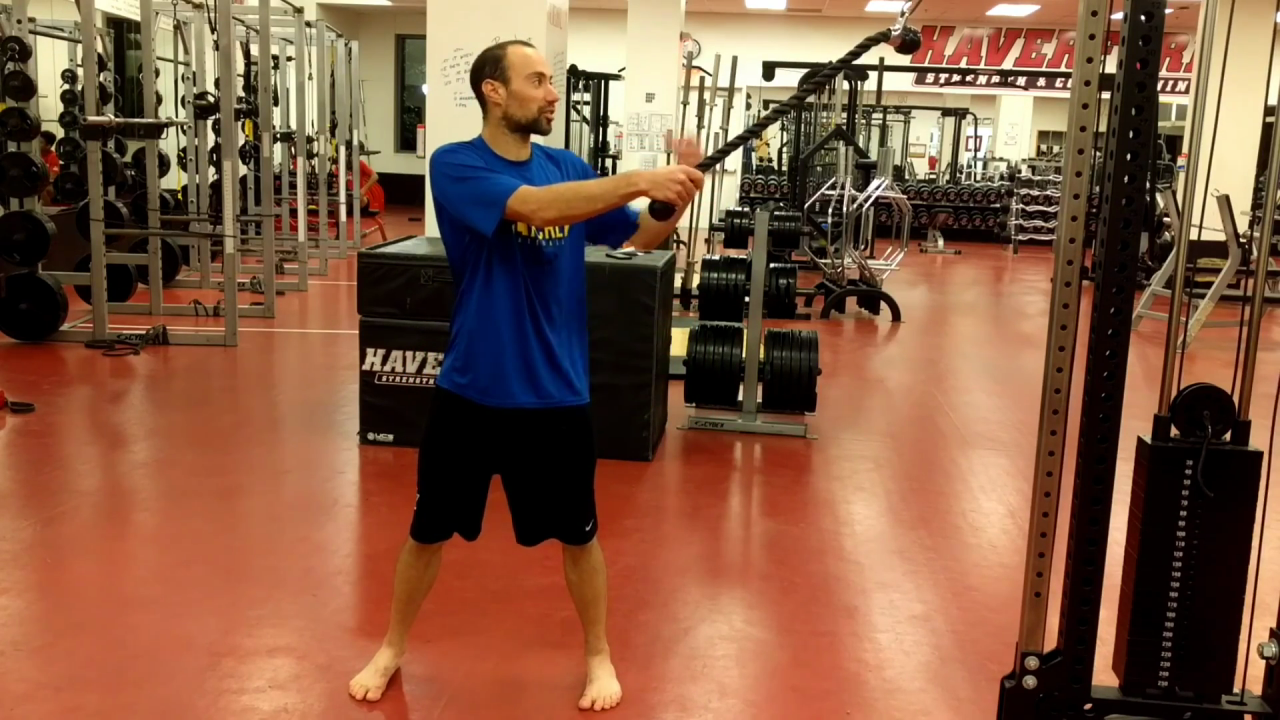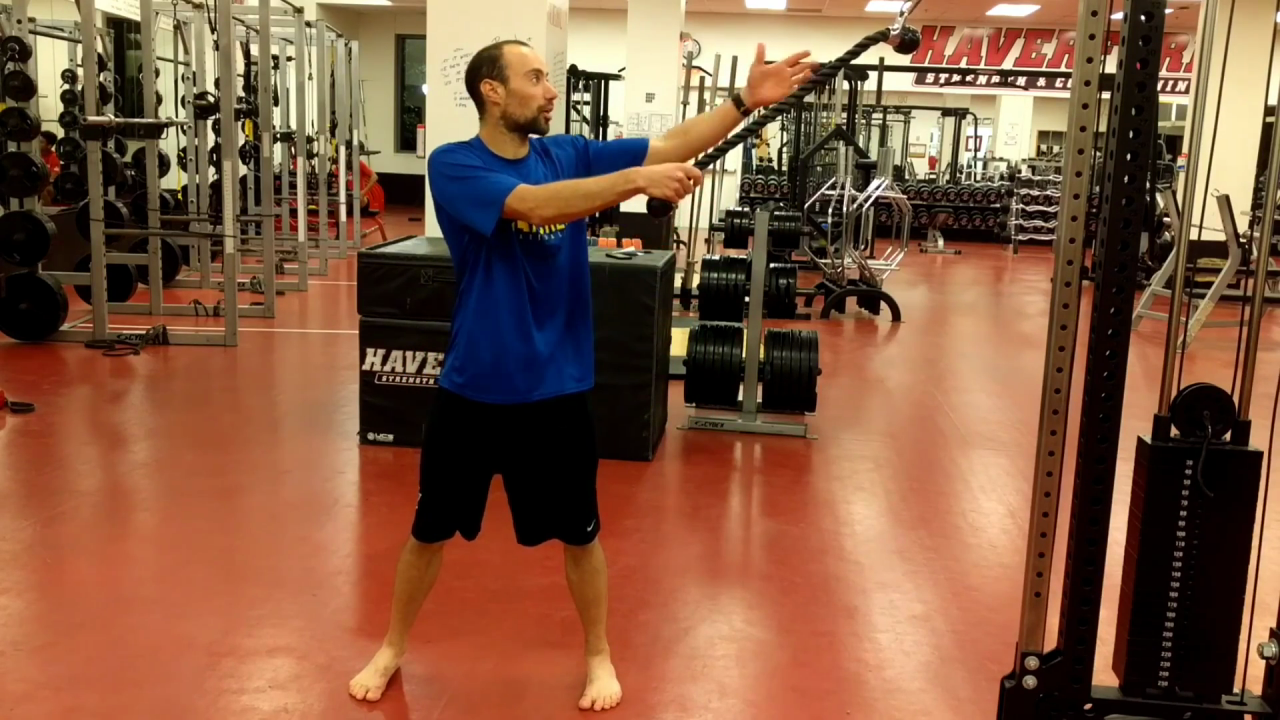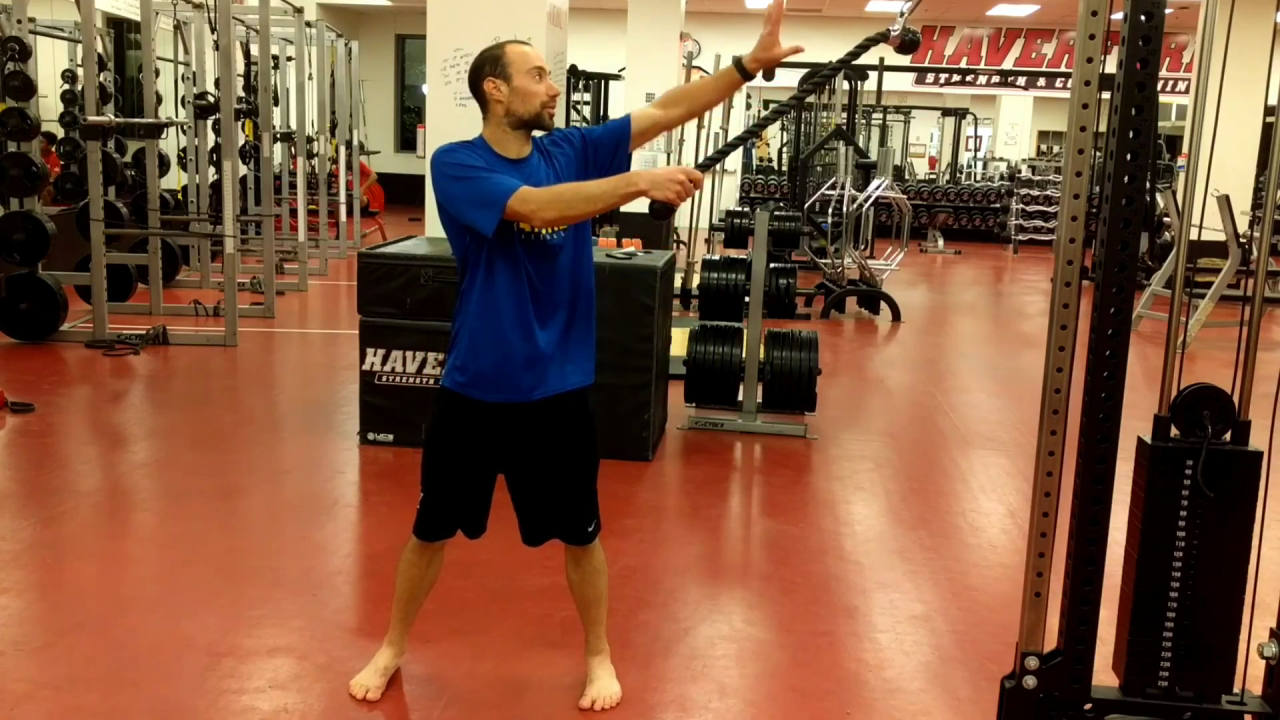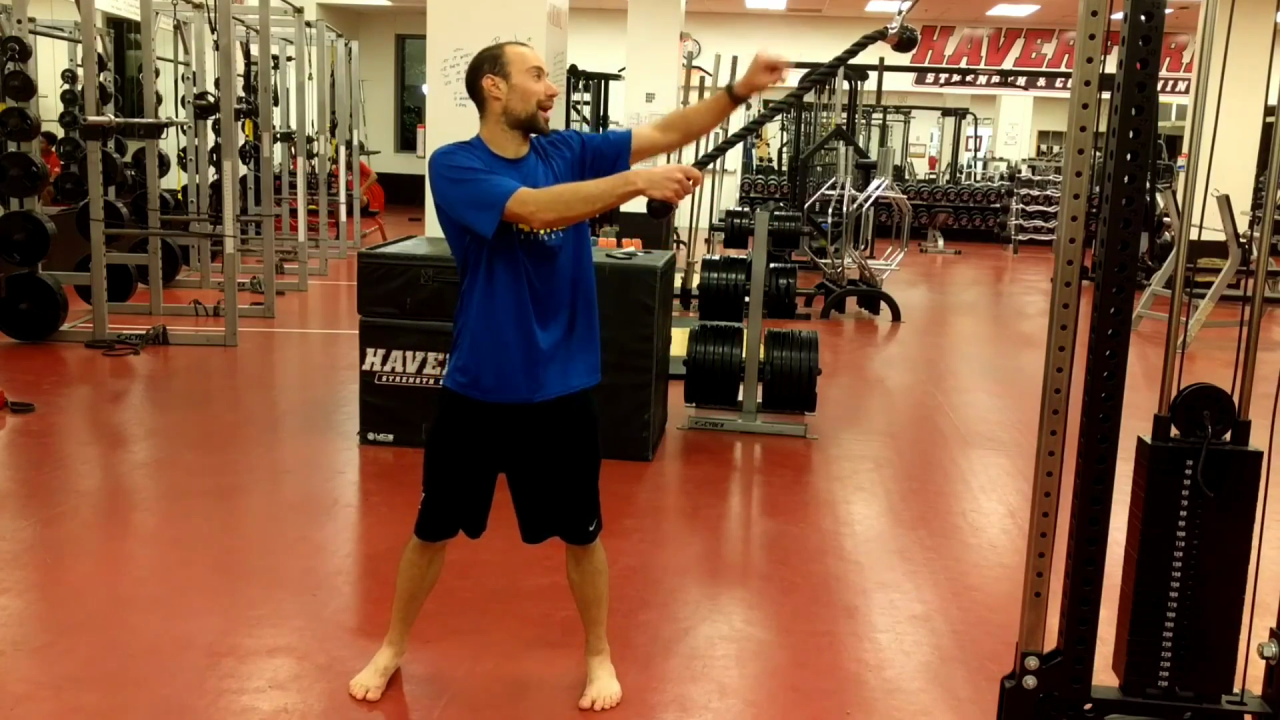
dt=0.3s
person 1, frame 1
left shoulder: (569, 167)
right shoulder: (455, 164)
left elbow: (642, 234)
right elbow: (534, 207)
left wrist: (680, 182)
right wrist: (639, 179)
left hip: (557, 393)
right hip: (473, 391)
left knee: (579, 534)
right knee: (430, 531)
left ankle: (599, 656)
right ankle: (391, 650)
person 1, frame 2
left shoulder: (571, 155)
right shoulder: (454, 164)
left elbow: (671, 147)
right elbow: (533, 205)
left wrist: (748, 102)
right wrist: (636, 178)
left hip: (556, 392)
right hip: (473, 391)
left knee: (578, 534)
right knee: (431, 530)
left ankle: (598, 655)
right ankle: (391, 649)
person 1, frame 3
left shoulder: (571, 150)
right shoulder: (456, 163)
left elbow: (667, 111)
right elbow: (536, 207)
left wrist: (751, 63)
right wrist: (640, 181)
left hip: (559, 391)
right hip: (475, 391)
left knee: (579, 534)
right knee: (433, 529)
left ankle: (599, 655)
right ankle: (392, 649)
person 1, frame 4
left shoulder: (567, 152)
right shoulder: (454, 165)
left elbow: (662, 134)
right elbow: (531, 209)
left wrist: (738, 91)
right wrist: (638, 181)
left hip: (561, 391)
right hip: (477, 390)
left knee: (581, 533)
right knee: (434, 529)
left ankle: (599, 655)
right ankle: (391, 649)
